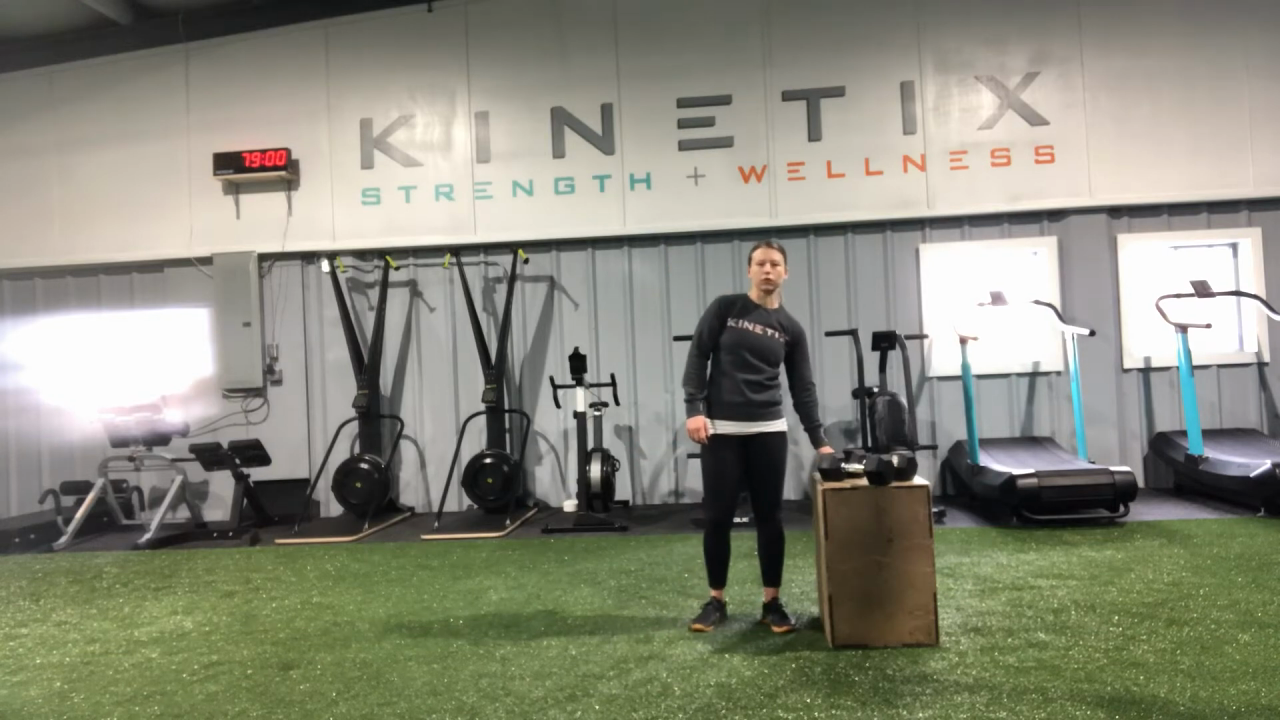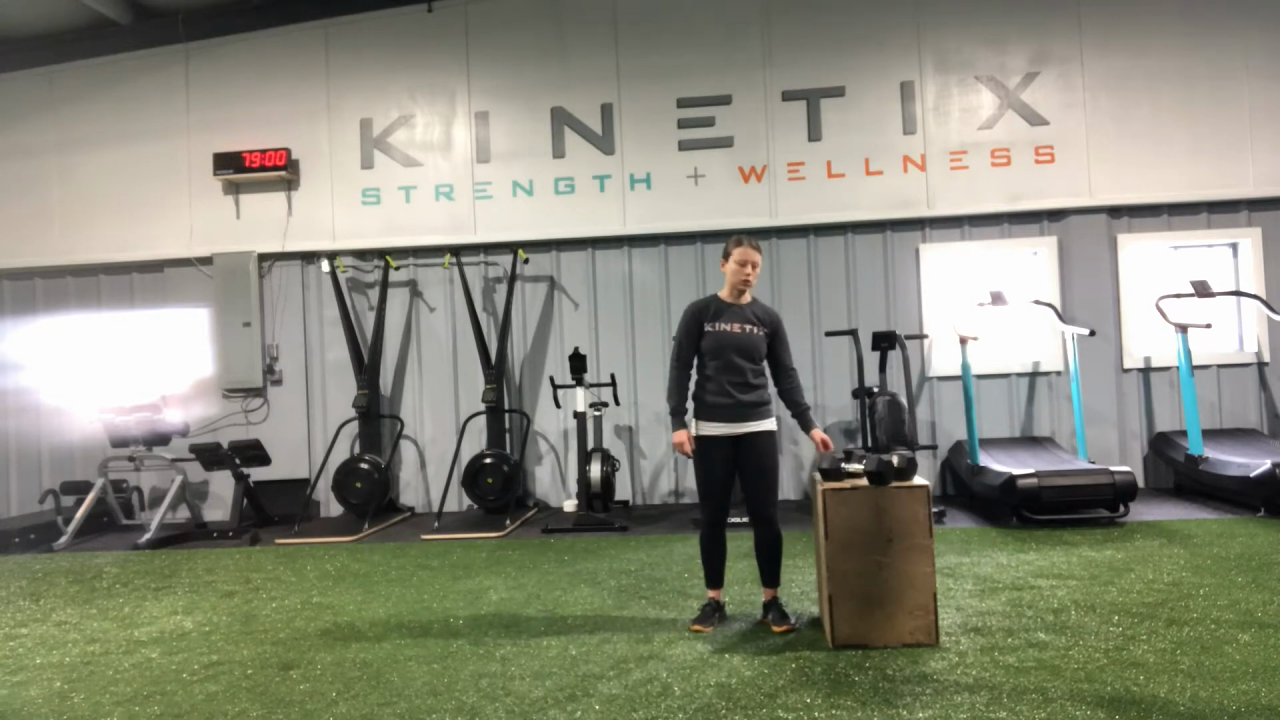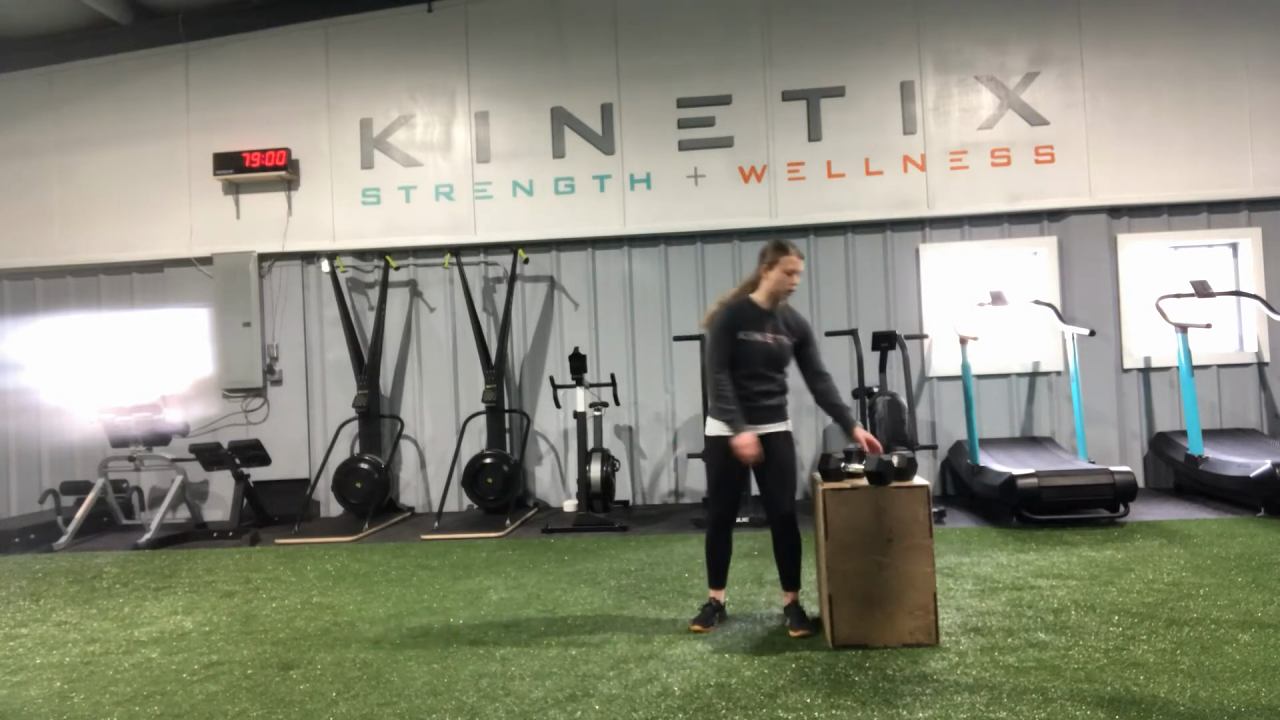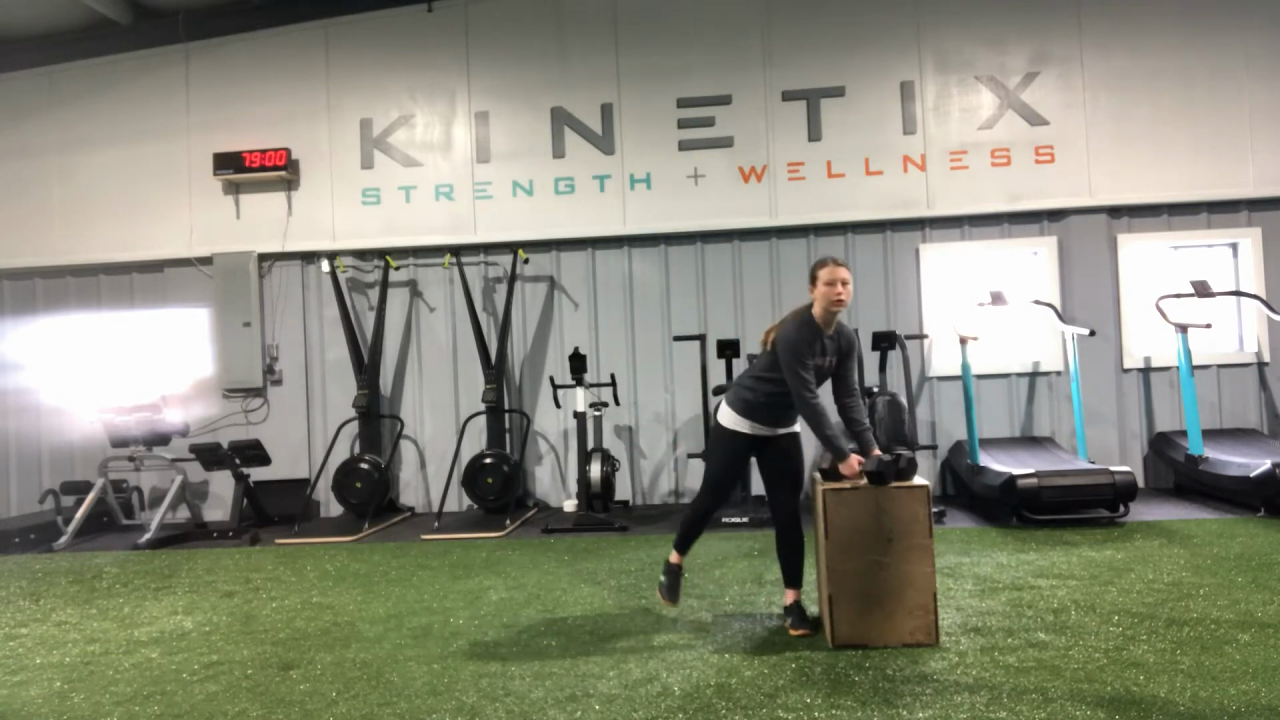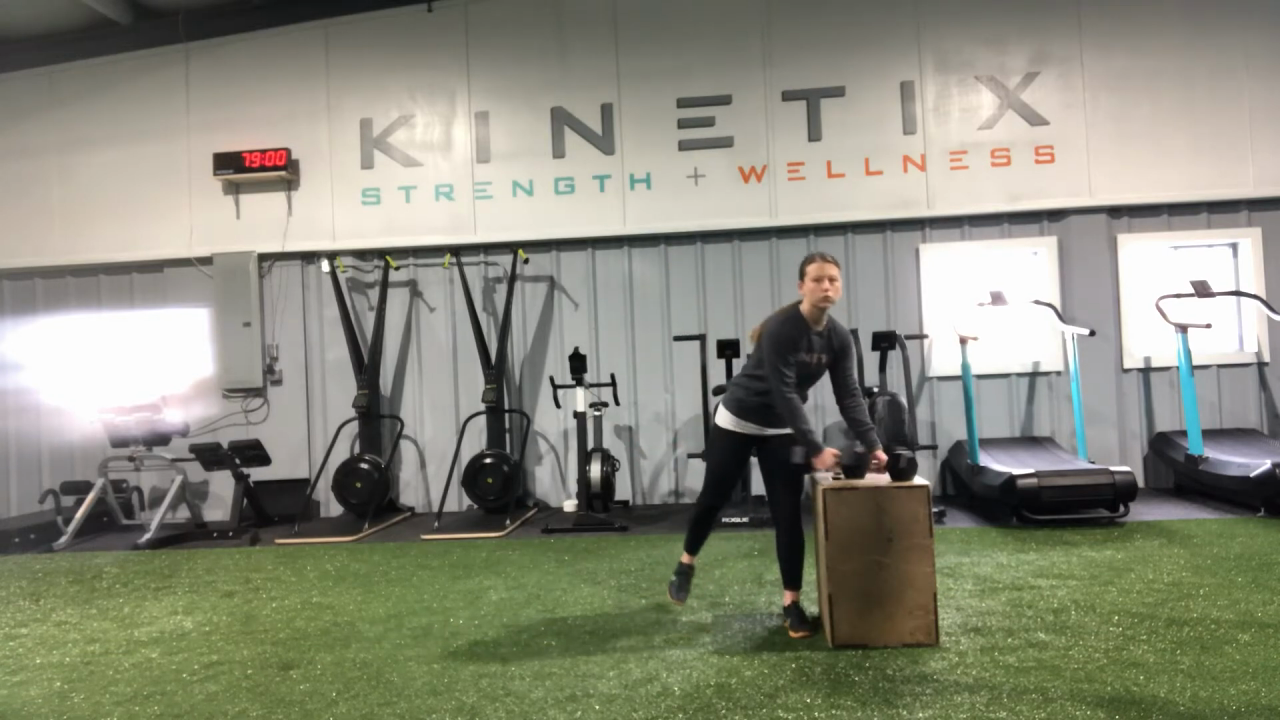
dt=0.4s
person 1, frame 1
left shoulder: (791, 328)
right shoulder: (724, 308)
left elbow: (803, 387)
right elbow: (697, 358)
left wrist: (819, 440)
right wrist: (694, 408)
left hip: (768, 429)
right hip: (721, 427)
left knee: (769, 516)
right knee: (718, 516)
left ankle: (772, 602)
right ankle: (716, 600)
person 1, frame 2
left shoulder: (768, 318)
right shoulder: (699, 312)
left elbow: (785, 375)
right elbow: (680, 369)
left wrist: (809, 424)
right wrist: (678, 422)
left hip: (758, 427)
right hip: (711, 429)
left knee: (765, 515)
right knee: (713, 517)
left ankle: (771, 601)
right ankle: (714, 601)
person 1, frame 3
left shoulder: (795, 324)
right shoulder: (731, 314)
left elbow: (818, 378)
right elbow: (717, 376)
left wrist: (851, 426)
right wrist: (738, 430)
left hip: (774, 428)
right hip: (728, 428)
left knee: (784, 514)
right knee: (721, 514)
left ankle: (792, 603)
right ankle: (715, 600)
person 1, frame 4
left shoulder: (845, 339)
right shoulder: (796, 332)
left elbow: (848, 396)
right elbow: (806, 398)
left wrist: (869, 447)
right wrist: (841, 454)
left hip: (782, 428)
right hip: (740, 419)
left knee: (788, 513)
right knee: (712, 497)
left ankle: (793, 602)
right ankle: (674, 561)
person 1, frame 5
left shoulder: (839, 337)
right shoulder: (779, 328)
left elbow: (849, 394)
right elbow: (784, 391)
left wrist: (873, 446)
right wrist: (815, 448)
left hip: (782, 430)
right hip: (738, 420)
left knee: (788, 514)
right knee: (714, 497)
left ankle: (792, 603)
right ankle: (687, 562)
